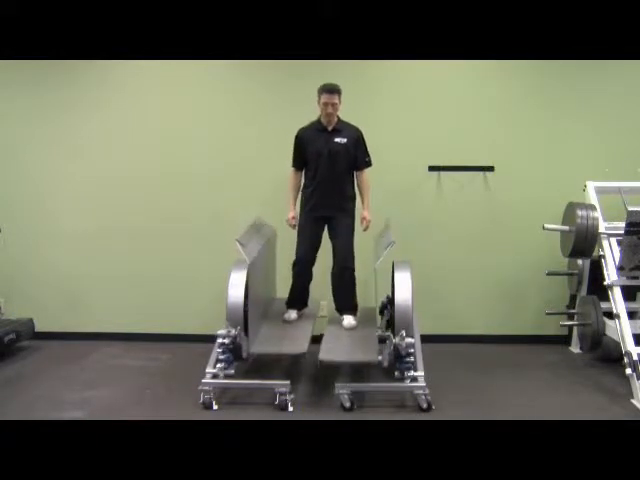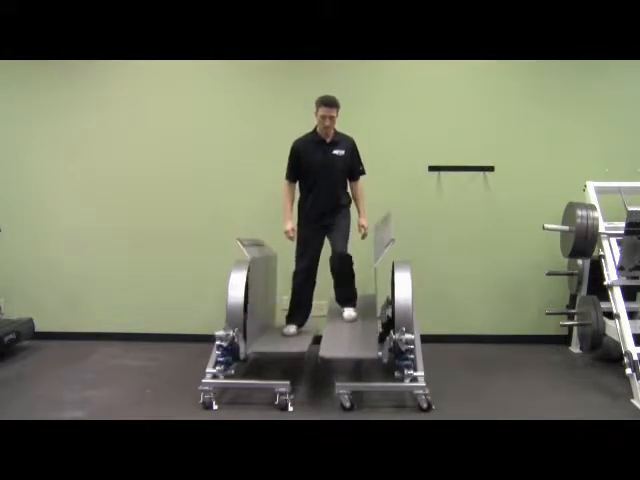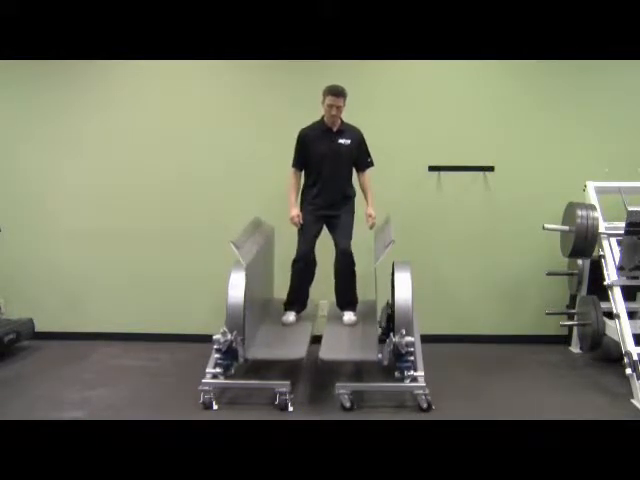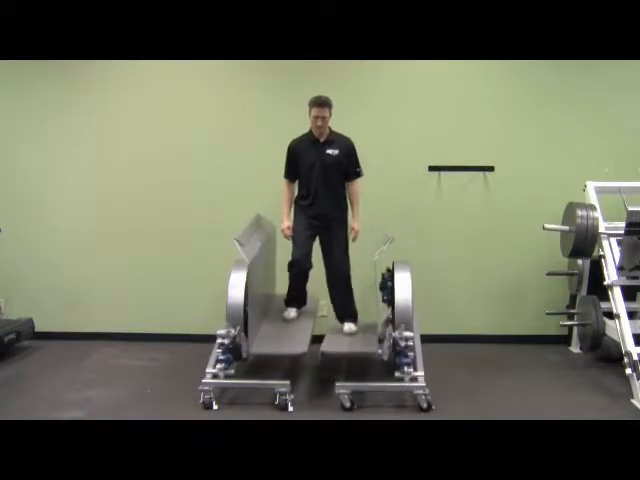
dt=0.5s
person 1, frame 1
left shoulder: (353, 134)
right shoulder: (304, 135)
left elbow: (361, 173)
right elbow: (297, 172)
left wrist: (365, 207)
right wrist: (292, 207)
left hip: (342, 208)
right hip: (311, 207)
left knee: (344, 259)
right knee: (303, 258)
left ankle: (347, 310)
right ankle: (295, 305)
person 1, frame 2
left shoulder: (348, 144)
right shoulder: (300, 146)
left elbow: (355, 181)
right elbow: (290, 184)
left wrist: (362, 214)
right wrist: (288, 219)
left hip: (339, 212)
right hip: (310, 216)
left knee: (340, 254)
right knee: (305, 267)
left ankle: (348, 303)
right ankle: (295, 319)
person 1, frame 3
left shoulder: (354, 135)
right shoulder: (307, 134)
left elbow: (363, 172)
right elbow: (296, 172)
left wrist: (370, 205)
right wrist: (293, 205)
left hip: (342, 206)
right hip: (312, 205)
left knee: (344, 253)
right knee: (304, 255)
left ankle: (348, 307)
right ankle: (293, 307)
person 1, frame 4
left shoulder: (344, 145)
right shoulder: (296, 146)
left elbow: (352, 183)
right elbow: (289, 184)
left wrist: (355, 218)
right wrist: (286, 218)
left hip: (335, 217)
right hip: (305, 215)
left knee: (339, 267)
right knee: (299, 261)
left ankle: (348, 317)
right ankle: (294, 303)
